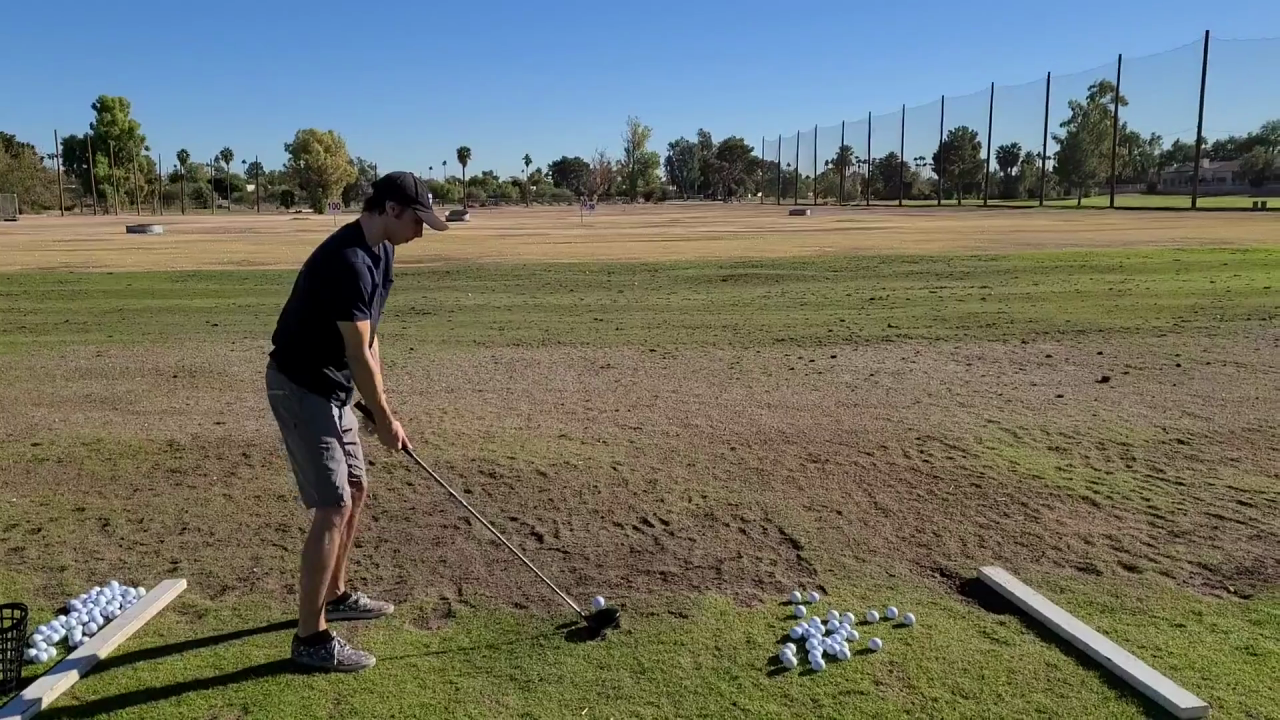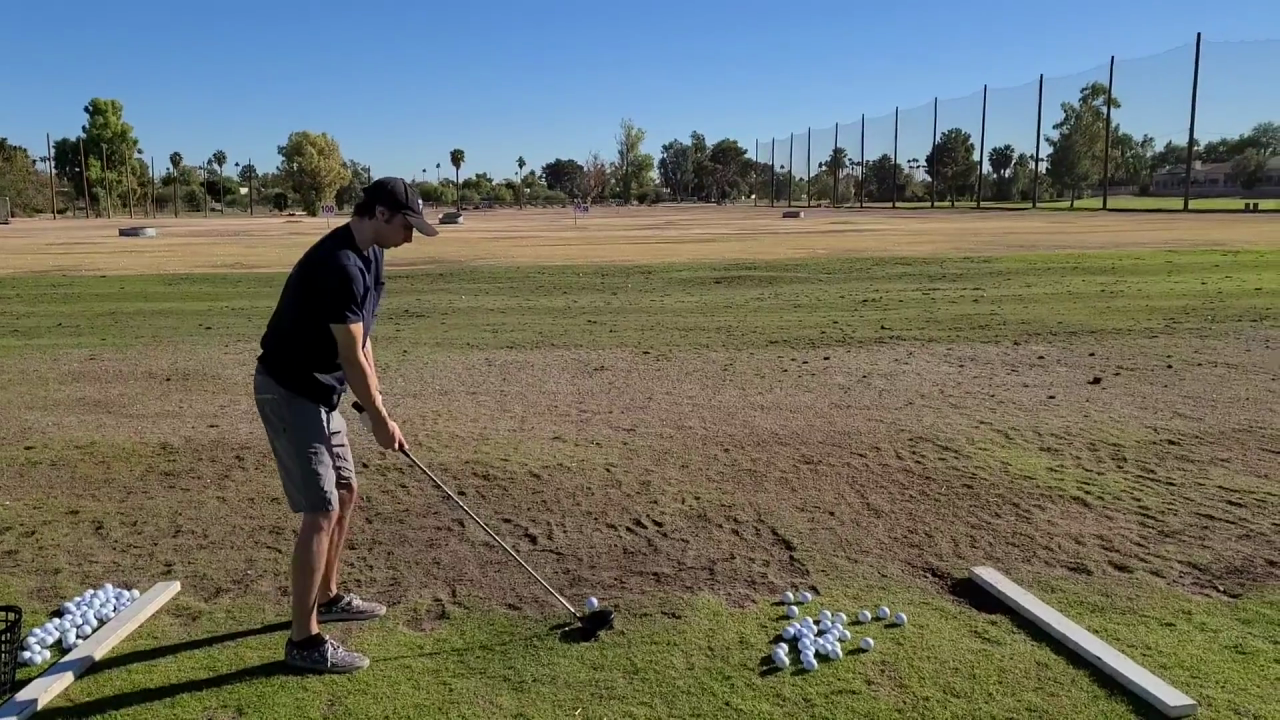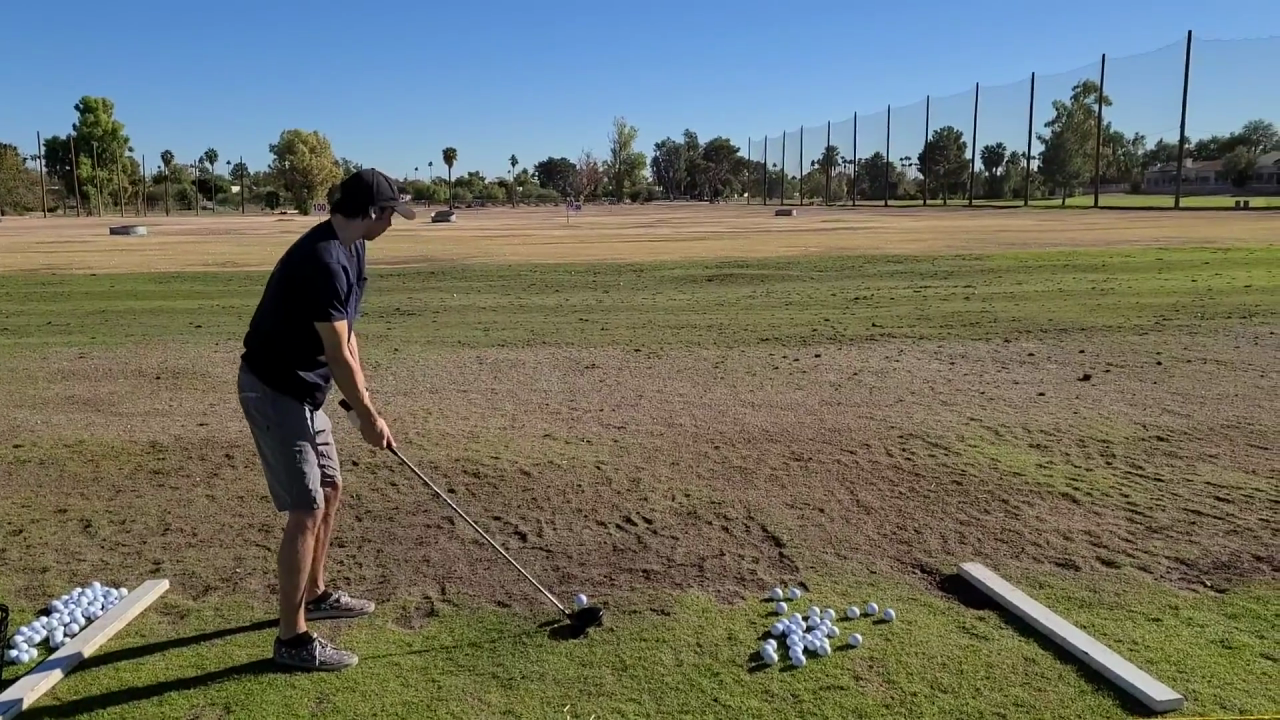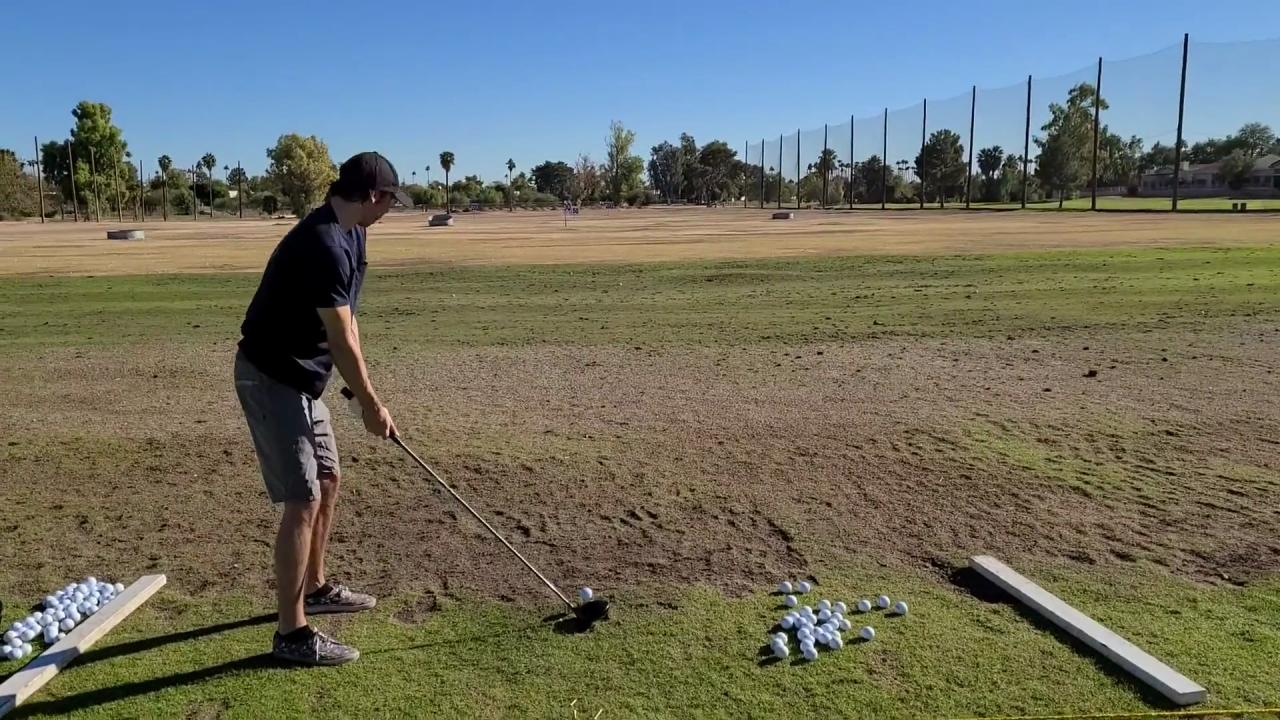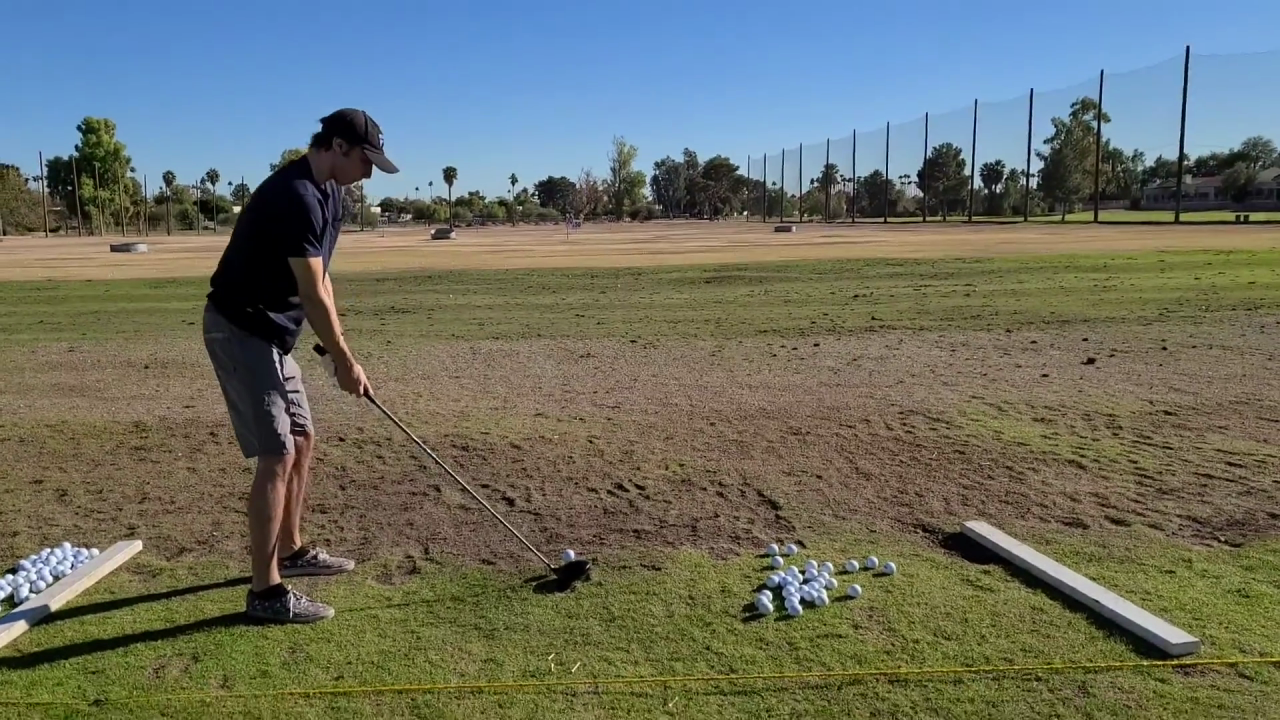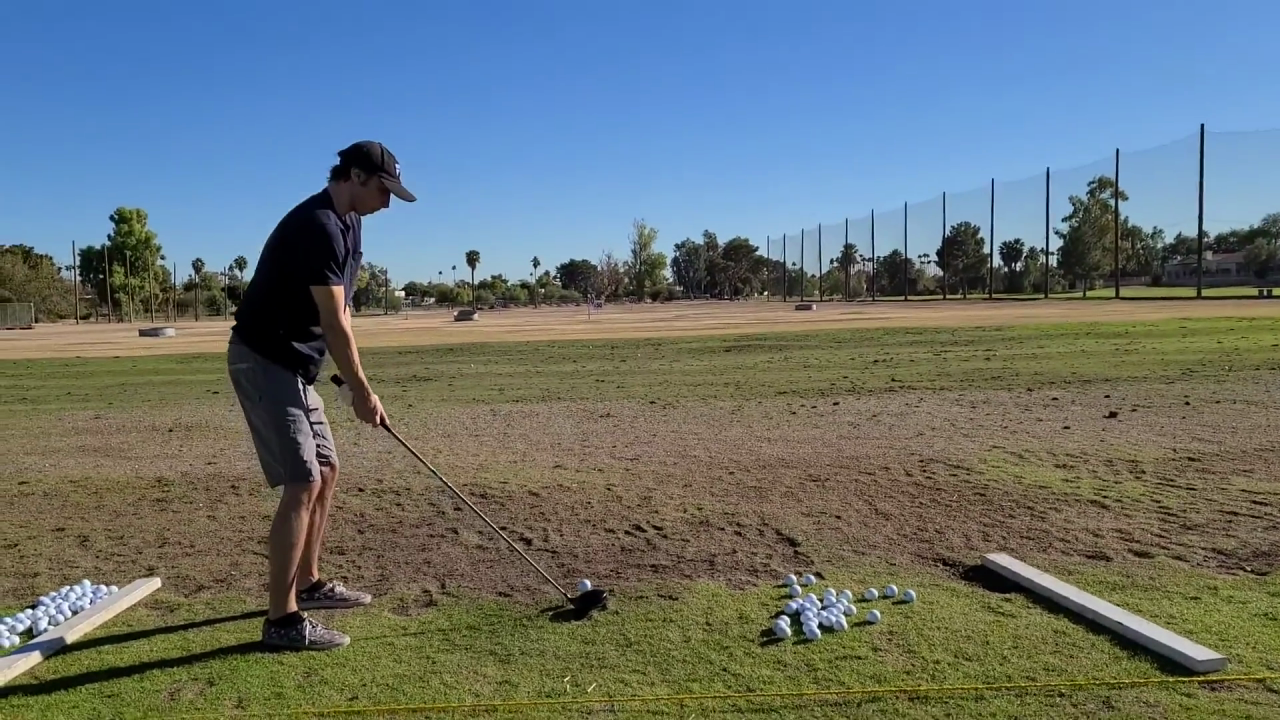
dt=0.7s
person 1, frame 1
left shoulder: (377, 251)
right shoulder: (348, 261)
left elbow: (368, 336)
right elbow: (358, 353)
left wrist: (379, 399)
right wrist: (385, 418)
left hip: (330, 387)
right hip: (301, 387)
left knee: (355, 491)
right knee: (334, 507)
left ankle: (336, 594)
right ankle: (311, 637)
person 1, frame 2
left shoulder: (368, 255)
right shoulder: (339, 264)
left elbow: (361, 339)
right elbow: (351, 356)
left wrist: (376, 403)
right wrist: (380, 419)
left hip: (318, 389)
right hip: (290, 392)
left knee: (343, 493)
right knee: (321, 511)
left ankle: (327, 595)
right ankle: (304, 639)
person 1, frame 3
left shoulder: (350, 249)
right shoulder: (323, 262)
left elbow: (346, 336)
right elbow: (338, 355)
left wrist: (365, 400)
right wrist: (369, 417)
left hip: (302, 387)
right hip: (275, 390)
left knee: (329, 490)
right knee: (306, 509)
left ankle: (315, 593)
right ankle: (292, 638)
person 1, frame 4
left shoulder: (349, 235)
right shoulder: (323, 245)
left elbow: (345, 327)
right elbow: (341, 342)
left wrist: (366, 394)
right wrist: (372, 405)
left hip: (300, 376)
right hip: (273, 378)
left knee: (327, 482)
right knee: (303, 501)
left ankle: (315, 587)
right ankle: (292, 633)
person 1, frame 5
left shoulder: (327, 192)
right shoulder: (296, 195)
left elbow: (320, 279)
right elbow: (313, 294)
left wrist: (339, 350)
right wrist: (345, 361)
left hip: (269, 330)
right hip: (241, 330)
left knee: (301, 439)
right knee: (277, 454)
left ankle: (291, 550)
right ankle: (266, 590)
person 1, frame 6
left shoulder: (347, 223)
right shoulder: (317, 226)
left elbow: (339, 312)
right elbow: (334, 324)
left wrist: (353, 381)
right wrist: (362, 391)
left hip: (292, 362)
right hip: (266, 361)
left knee: (325, 471)
right knee: (302, 483)
left ankle: (308, 583)
right ankle: (282, 618)
